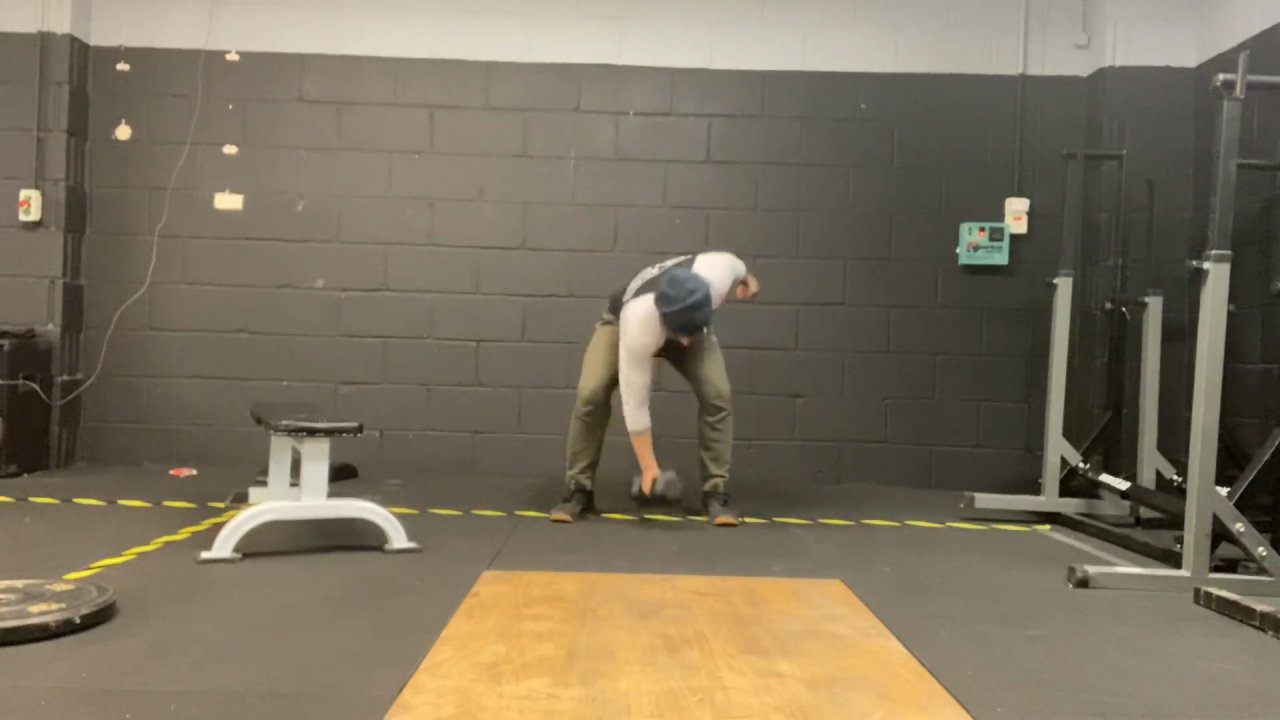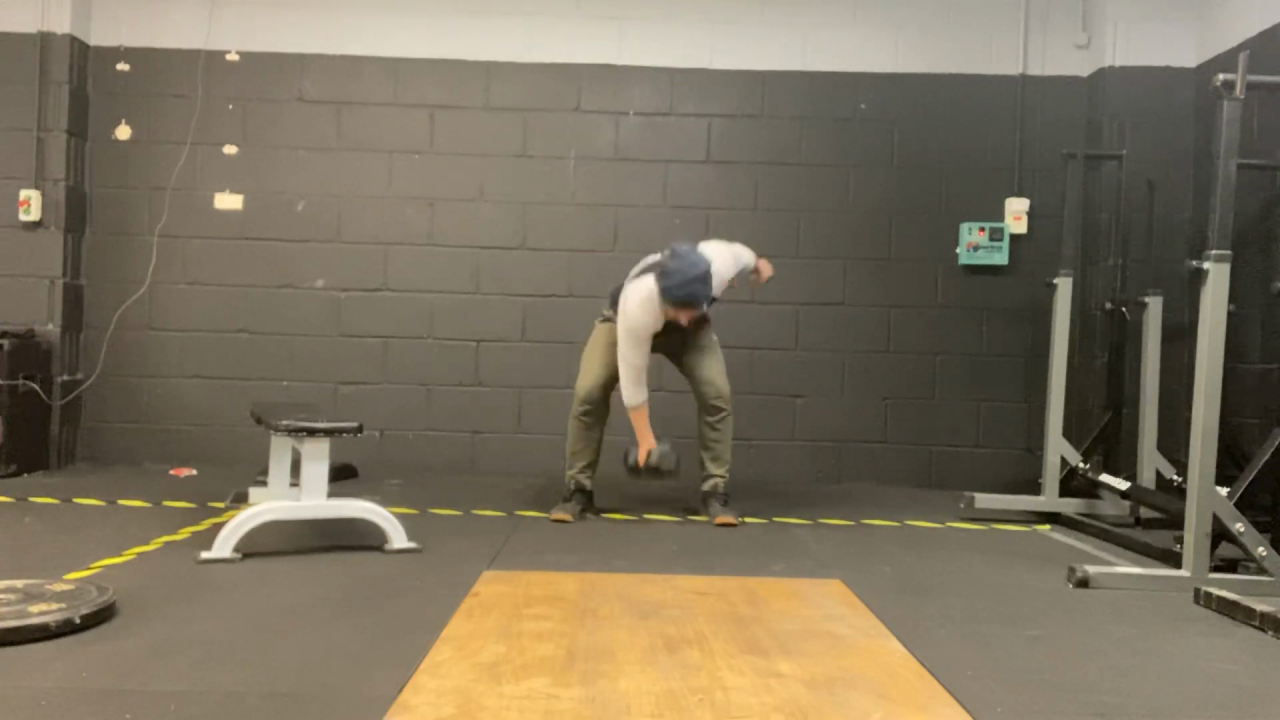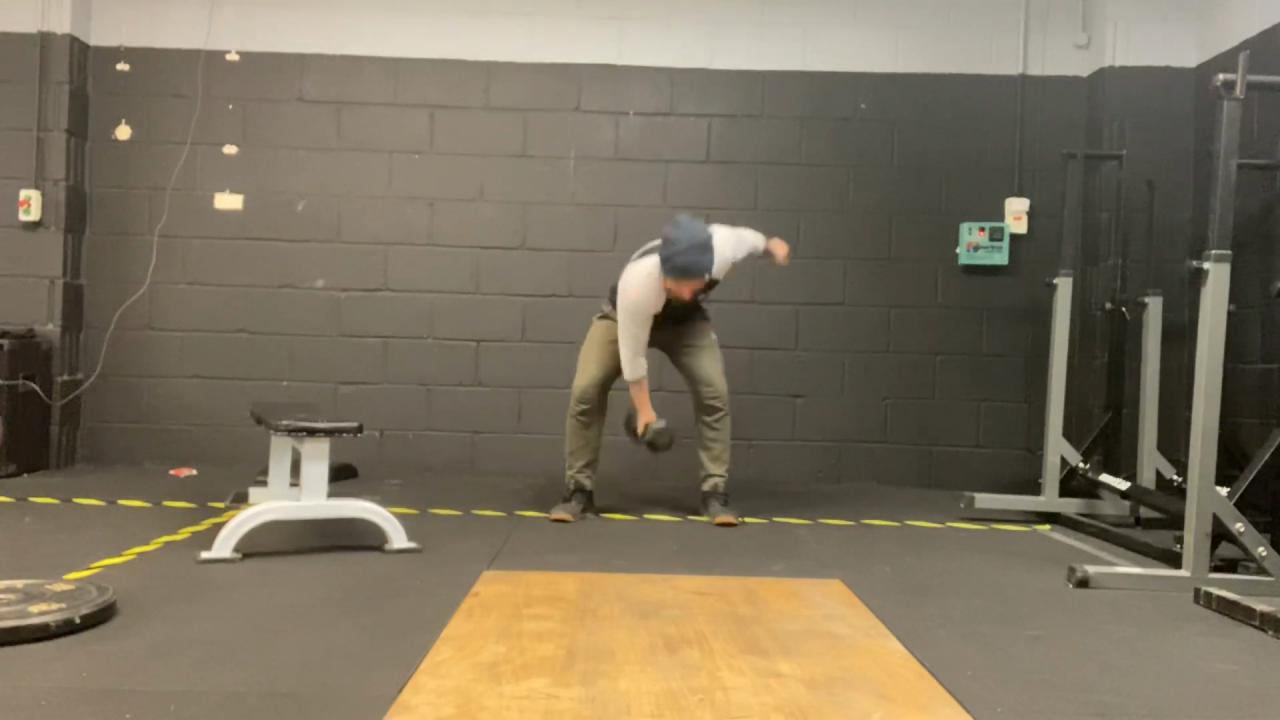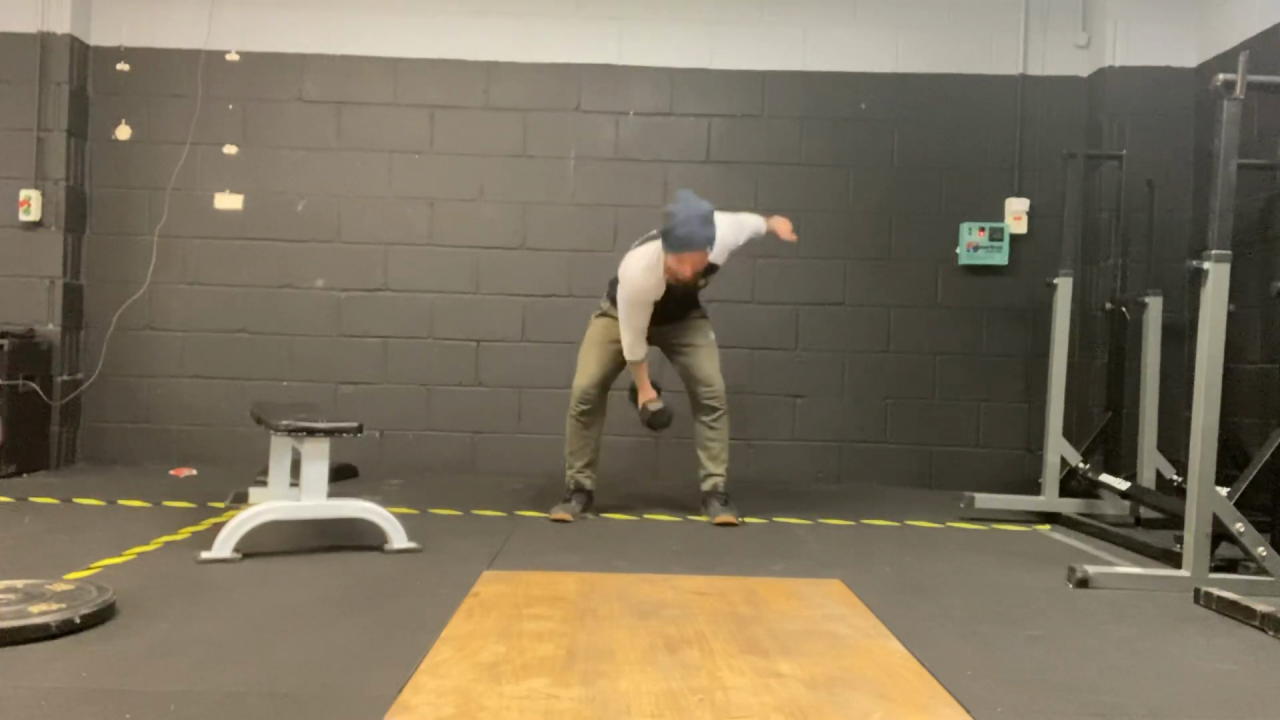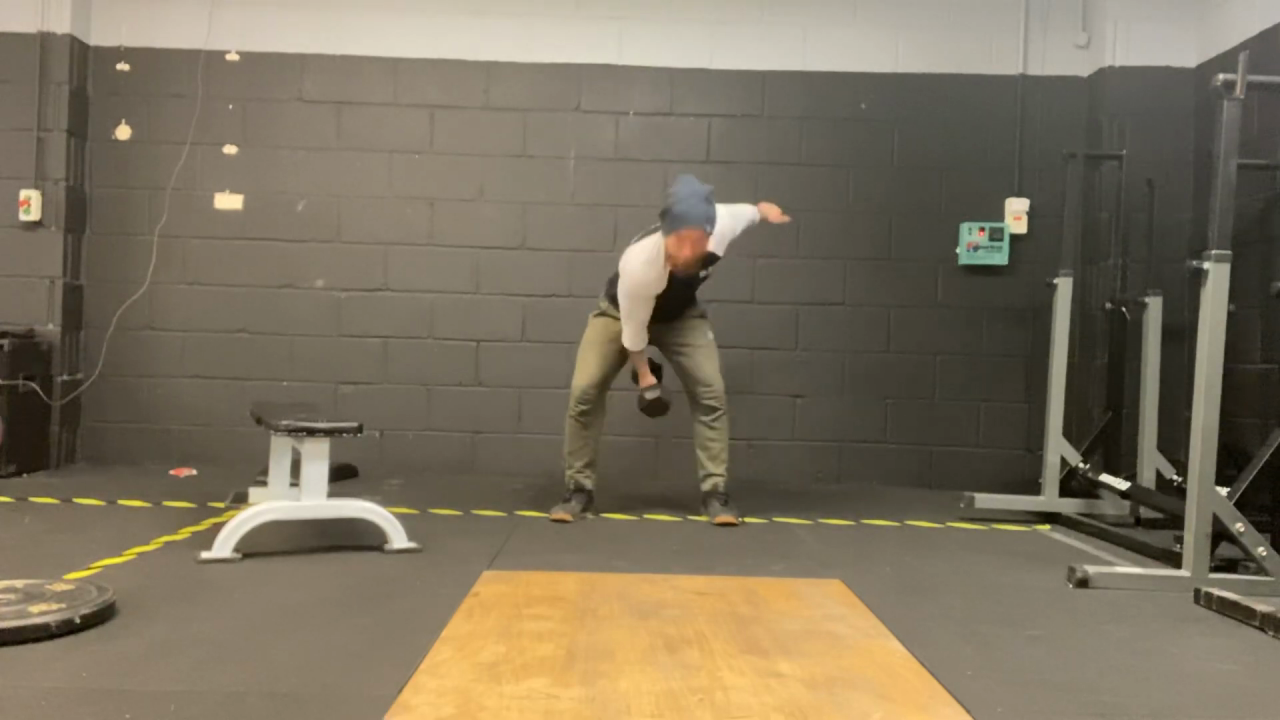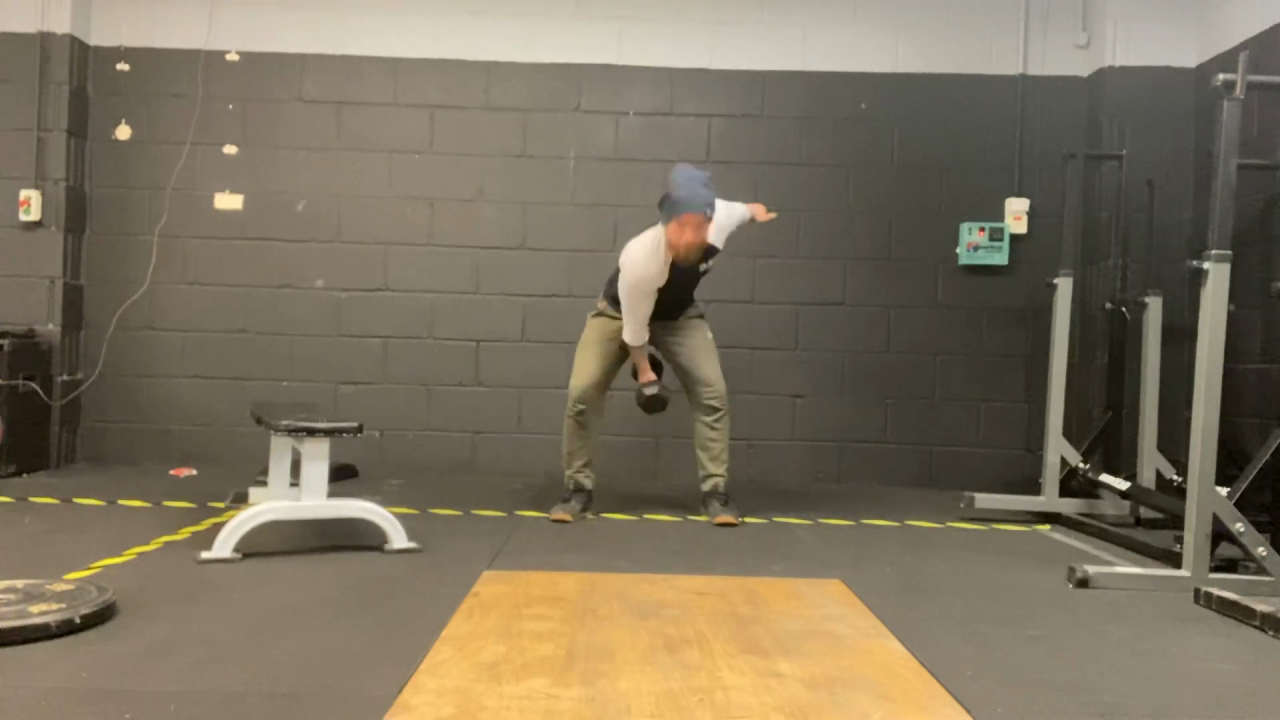
dt=0.1s
person 1, frame 1
left shoulder: (715, 276)
right shoulder: (638, 325)
left elbow: (734, 265)
right elbow: (635, 404)
left wrist: (747, 279)
right wrist: (649, 469)
left hip: (690, 320)
right hip: (621, 323)
left knee: (717, 395)
right knee: (592, 394)
left ankle: (715, 493)
right ankle: (578, 490)
person 1, frame 2
left shoulder: (719, 261)
right shoulder: (636, 303)
left elbow: (742, 254)
right elbow: (631, 377)
left wrist: (759, 264)
right wrist: (643, 436)
right hip: (624, 325)
left knee: (715, 394)
right knee: (589, 392)
left ankle: (714, 493)
right ankle: (579, 491)
person 1, frame 3
left shoulder: (723, 244)
right shoulder: (637, 283)
left elbow: (751, 238)
right elbow: (632, 352)
left wrist: (772, 245)
right wrist: (644, 409)
left hip: (686, 321)
right hip: (622, 318)
left knee: (713, 392)
right knee: (586, 390)
left ankle: (715, 492)
right ankle: (579, 490)
person 1, frame 4
left shoulder: (723, 231)
right shoulder: (638, 270)
left elbow: (751, 221)
right elbow: (632, 337)
left wrist: (773, 223)
right wrist: (643, 386)
left hip: (682, 315)
right hip: (622, 315)
left knee: (711, 392)
right knee: (586, 390)
left ankle: (714, 492)
right ankle: (578, 490)
person 1, frame 5
left shoulder: (723, 223)
right shoulder: (639, 263)
left elbow: (746, 211)
right elbow: (634, 330)
left wrist: (764, 209)
right wrist: (643, 374)
left hip: (681, 316)
right hip: (620, 314)
left knee: (711, 391)
right knee: (585, 390)
left ankle: (715, 492)
right ankle: (578, 490)
person 1, frame 6
left shoulder: (718, 217)
right shoulder: (641, 258)
right elbow: (634, 324)
left wrist: (753, 210)
right wrist: (643, 367)
left hip: (680, 315)
right hip: (620, 315)
left knee: (711, 393)
right knee: (584, 392)
left ankle: (715, 493)
right ankle: (578, 489)
